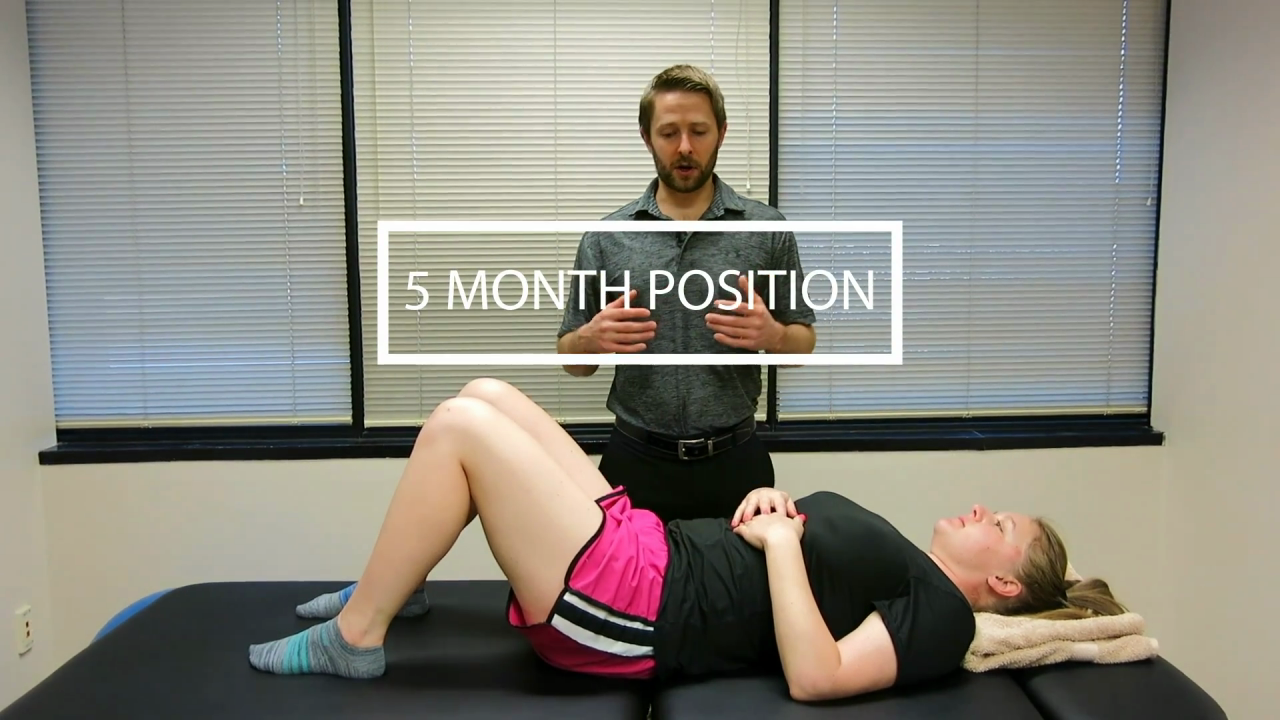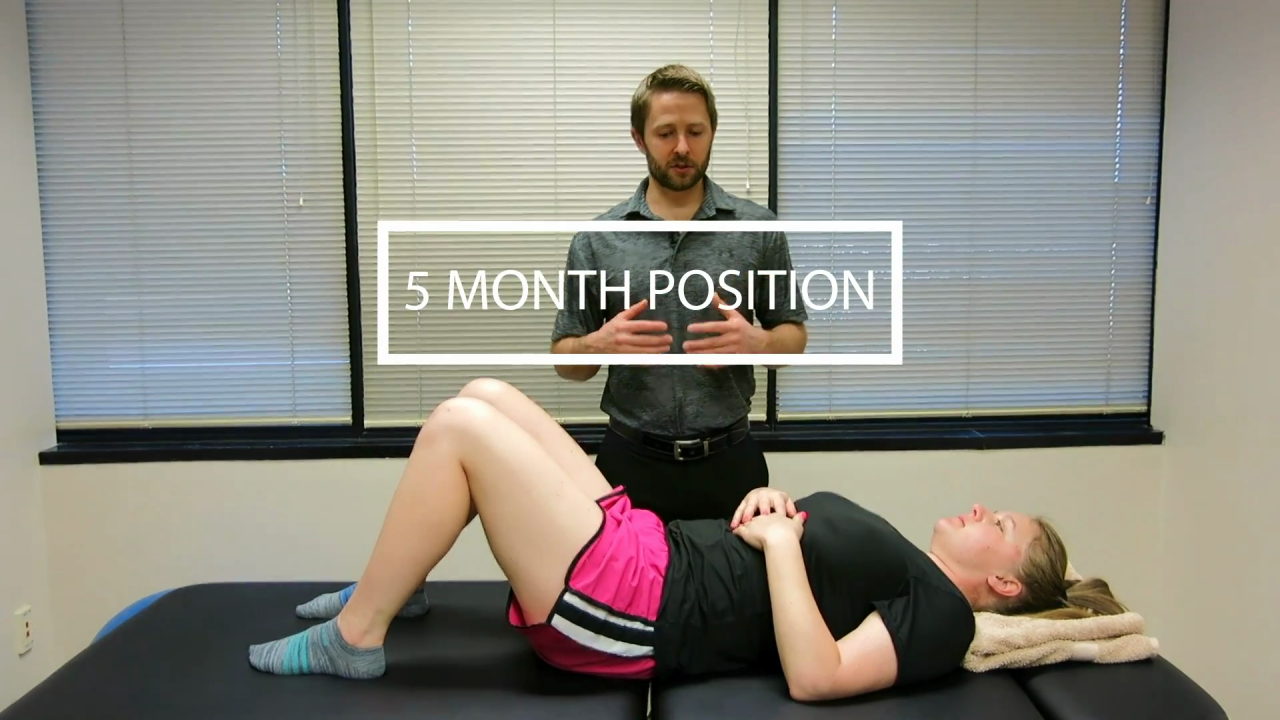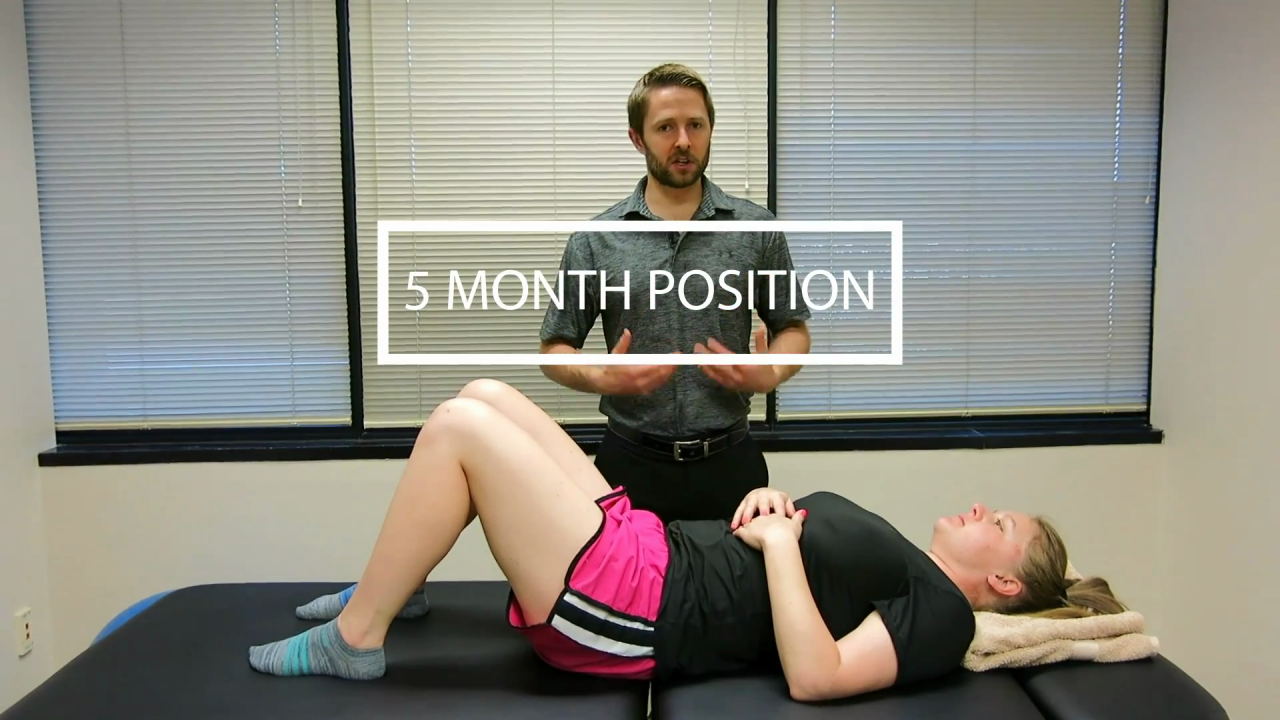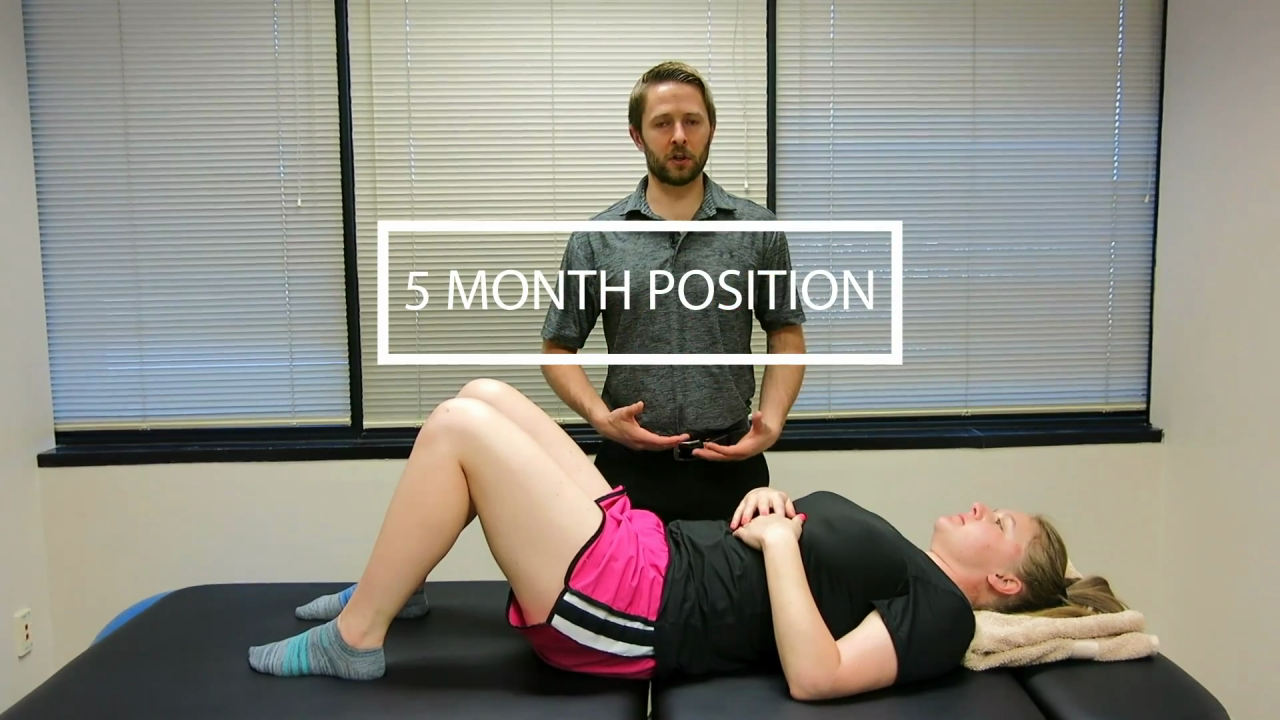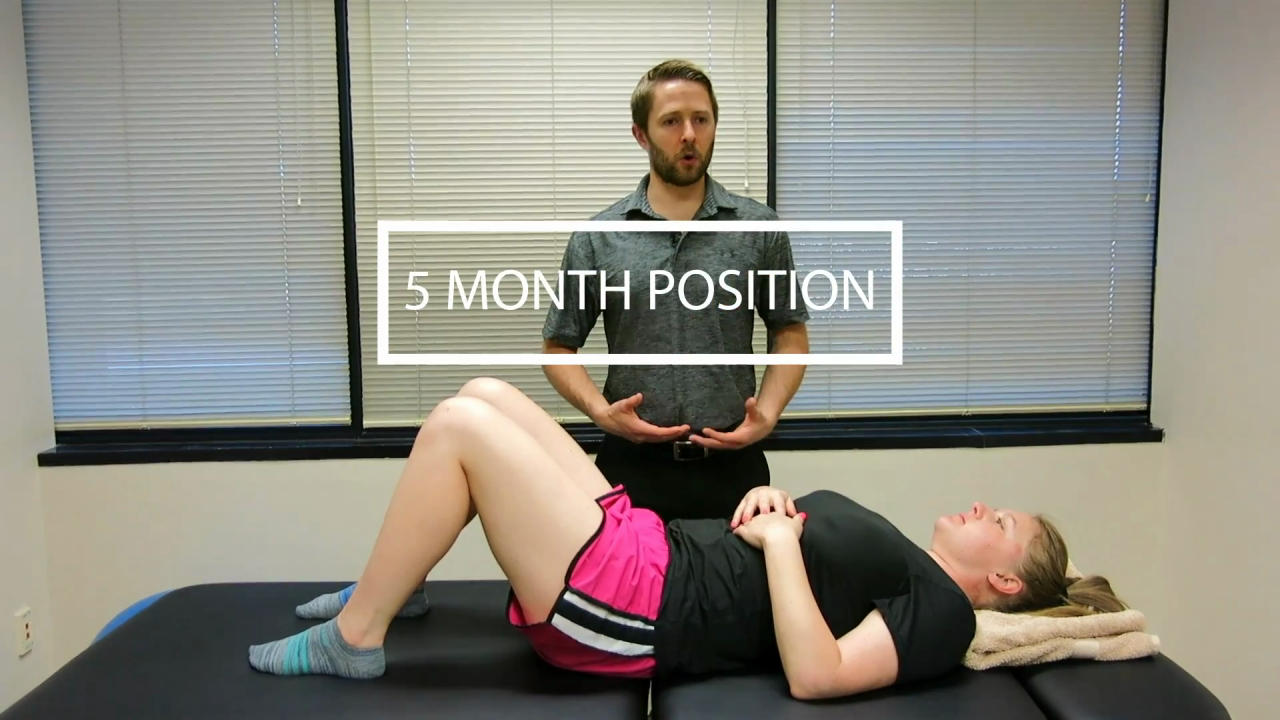
dt=0.3s
person 1, frame 1
left shoulder: (940, 617)
right shoulder: (904, 571)
left elbow: (815, 677)
left wrist: (781, 543)
right wrist: (771, 502)
left hip: (633, 612)
right hip: (649, 548)
left knee: (459, 427)
right knee: (485, 397)
left ankle: (356, 637)
right ankle: (396, 583)
person 1, frame 2
left shoulder: (940, 617)
right shoulder: (905, 572)
left elbow: (814, 677)
left wrist: (780, 542)
right wrist: (771, 501)
left hip: (633, 613)
right hip: (649, 545)
left knee: (459, 426)
right knee: (486, 395)
left ankle: (355, 636)
right ankle: (395, 582)
person 1, frame 3
left shoulder: (940, 617)
right shoulder: (902, 569)
left elbow: (815, 676)
left wrist: (779, 542)
right wrist: (768, 501)
left hip: (633, 612)
right hip: (647, 547)
left knee: (458, 427)
right knee: (484, 398)
left ankle: (355, 638)
right ankle: (394, 584)
person 1, frame 4
left shoulder: (940, 615)
right shoulder: (904, 568)
left elbow: (815, 676)
left wrist: (778, 542)
right wrist: (769, 501)
left hip: (632, 611)
right hip: (647, 547)
left knee: (459, 428)
right knee: (484, 396)
left ankle: (356, 637)
right ankle: (396, 584)
person 1, frame 5
left shoulder: (941, 615)
right shoulder: (903, 568)
left elbow: (814, 675)
left wrist: (779, 542)
right wrist: (769, 500)
left hip: (633, 611)
right hip: (647, 547)
left knee: (458, 425)
right knee: (483, 396)
left ankle: (354, 638)
right ankle: (395, 583)
person 2, frame 1
left shoulder: (766, 229)
right shoulder: (607, 238)
left elbow: (802, 340)
right elbow: (571, 357)
left wrist: (772, 335)
right wrist: (592, 338)
left hip: (734, 460)
right hip: (638, 462)
person 2, frame 2
left shoulder: (757, 229)
right shoulder: (598, 239)
left elbow: (793, 334)
right elbow: (566, 361)
left wrist: (758, 342)
right wrist: (598, 346)
left hip: (728, 462)
right hip: (633, 463)
person 2, frame 3
left shoulder: (756, 229)
right shoulder: (595, 241)
left elbow: (792, 329)
right elbow: (555, 348)
left wrist: (769, 374)
right wrist: (601, 379)
left hip: (729, 462)
right hip: (632, 464)
person 2, frame 4
left shoulder: (758, 230)
right shoulder: (596, 240)
left elbow: (786, 337)
right elbow: (558, 350)
left wrist: (770, 424)
right wrist: (601, 417)
left hip: (729, 463)
right hip: (632, 465)
person 2, frame 5
left shoulder: (759, 228)
right shoulder: (597, 238)
left elbow: (790, 335)
right elbow: (559, 347)
left wrist: (768, 414)
right wrist: (600, 411)
left hip: (731, 461)
right hip: (634, 465)
